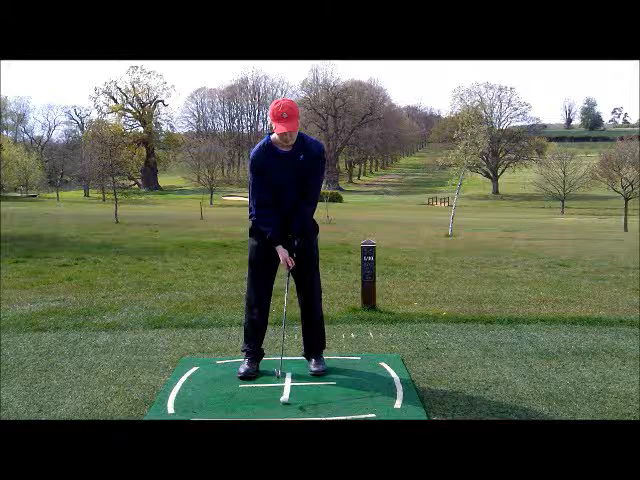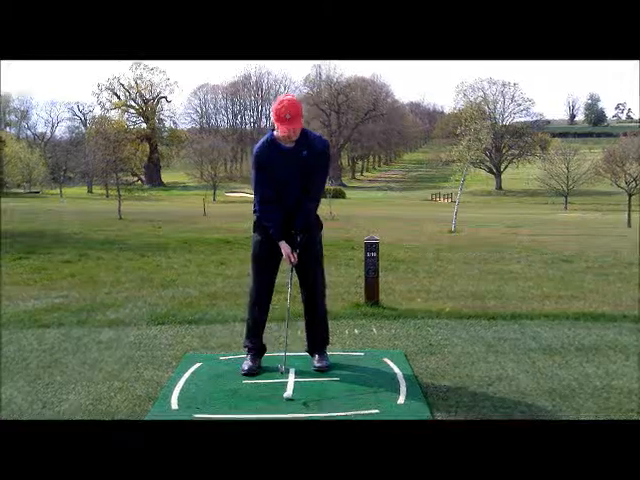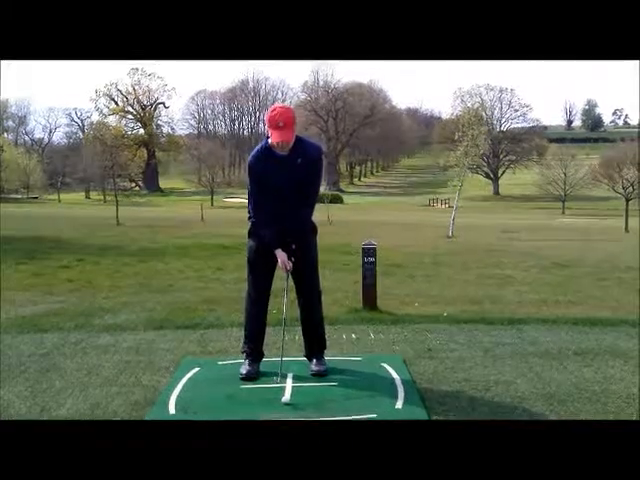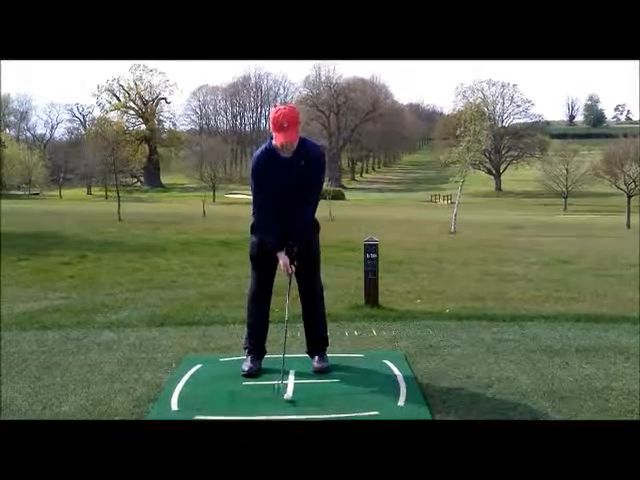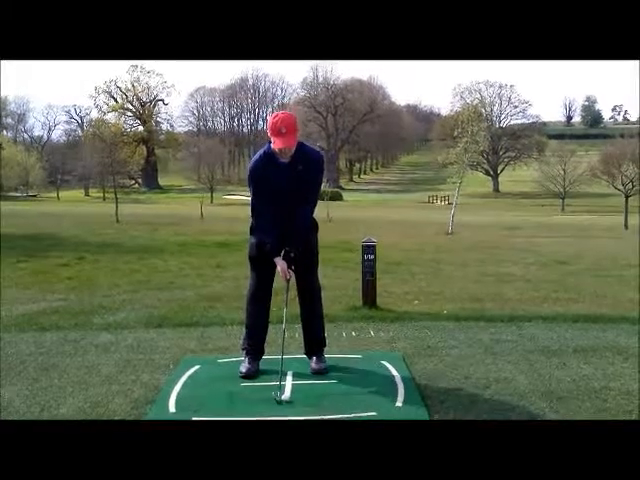
dt=0.4s
person 1, frame 1
left shoulder: (314, 150)
right shoulder: (259, 155)
left elbow: (310, 198)
right elbow: (260, 204)
left wrist: (294, 238)
right wrist: (277, 244)
left hip: (302, 229)
right hip: (265, 231)
left knee: (310, 292)
right knee: (257, 293)
left ankle: (315, 353)
right ankle: (252, 354)
person 1, frame 2
left shoulder: (318, 146)
right shoulder: (263, 150)
left elbow: (313, 194)
right elbow: (264, 200)
left wrist: (298, 233)
right wrist: (280, 240)
left hip: (305, 225)
right hip: (269, 226)
left knee: (314, 288)
right knee: (260, 288)
left ankle: (318, 349)
right ankle: (254, 350)
person 1, frame 3
left shoulder: (312, 153)
right shoulder: (257, 159)
left elbow: (308, 201)
right elbow: (258, 207)
left wrist: (291, 241)
right wrist: (275, 246)
left hip: (300, 231)
right hip: (263, 233)
left knee: (309, 292)
right knee: (257, 293)
left ankle: (316, 353)
right ankle: (252, 355)
person 1, frame 4
left shoulder: (315, 155)
right shoulder: (261, 159)
left elbow: (310, 203)
right elbow: (263, 208)
left wrist: (294, 243)
right wrist: (278, 250)
left hip: (303, 228)
right hip: (267, 229)
left knee: (311, 288)
right knee: (259, 289)
left ankle: (318, 350)
right ankle: (254, 352)
person 1, frame 5
left shoulder: (313, 159)
right shoulder: (258, 164)
left elbow: (307, 206)
right elbow: (261, 213)
left wrist: (292, 248)
right wrist: (276, 255)
left hip: (301, 231)
right hip: (266, 232)
left knee: (309, 289)
right knee: (259, 290)
left ankle: (316, 351)
right ankle: (252, 353)
